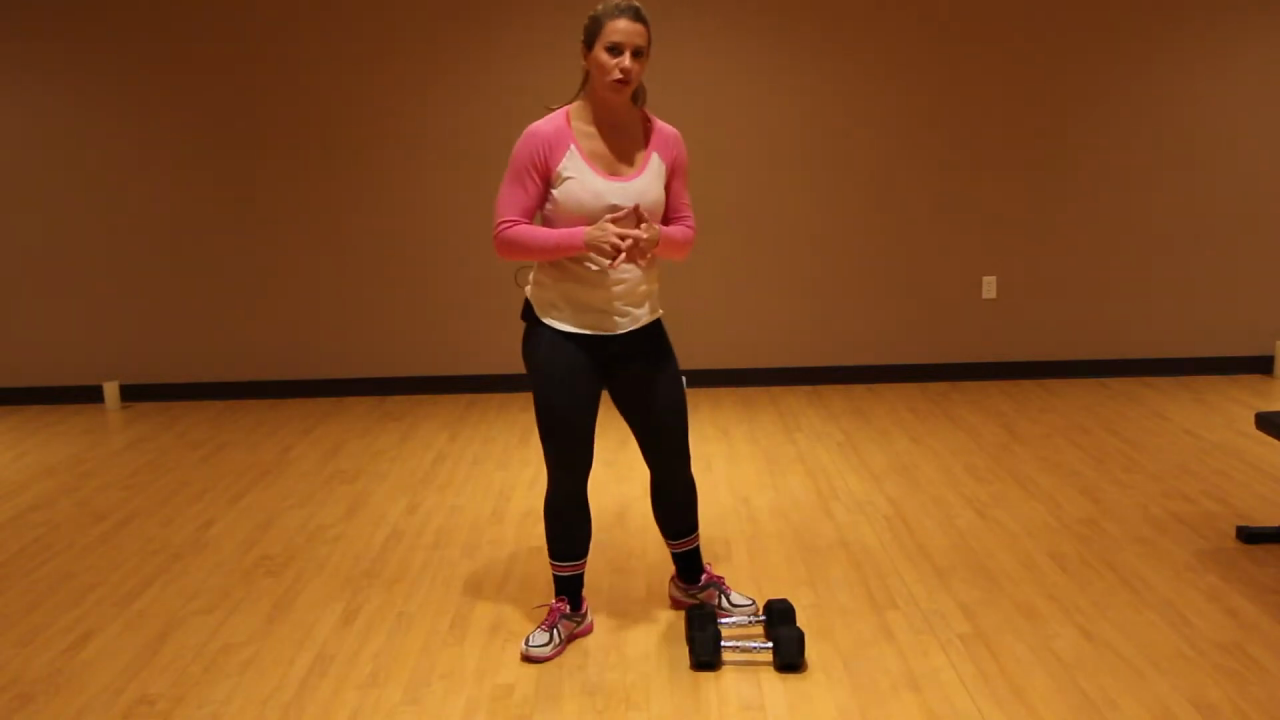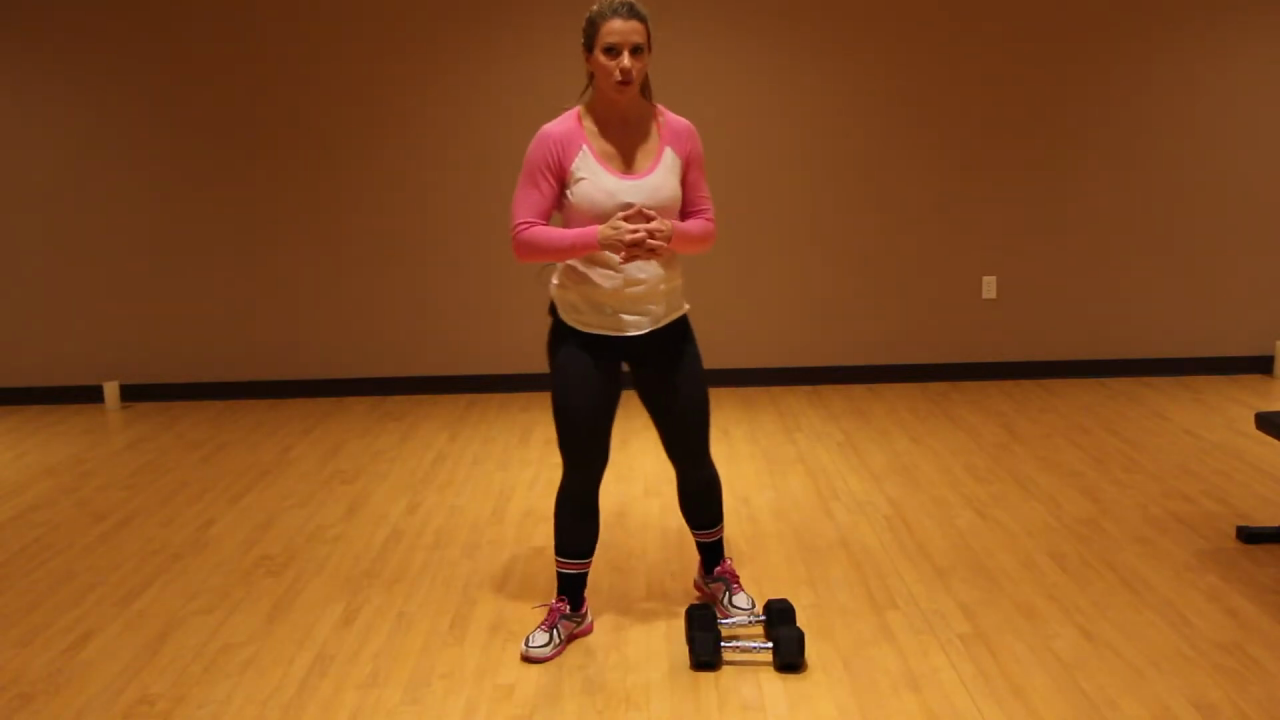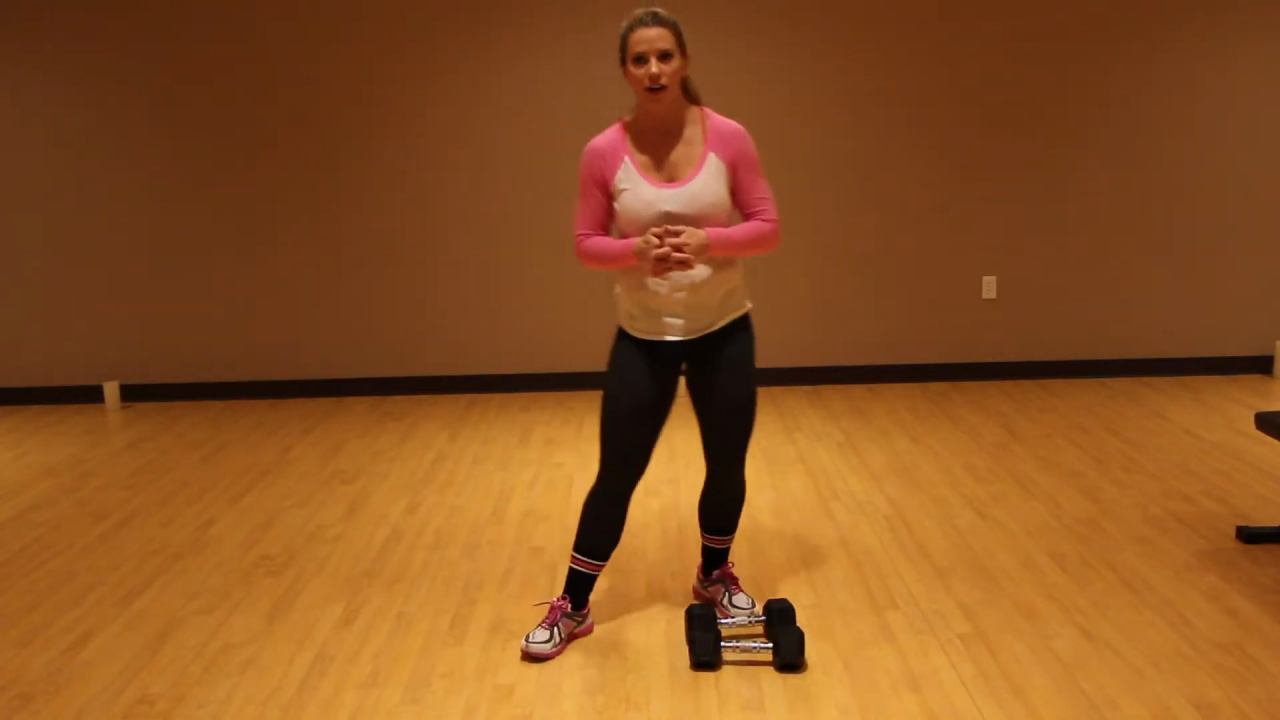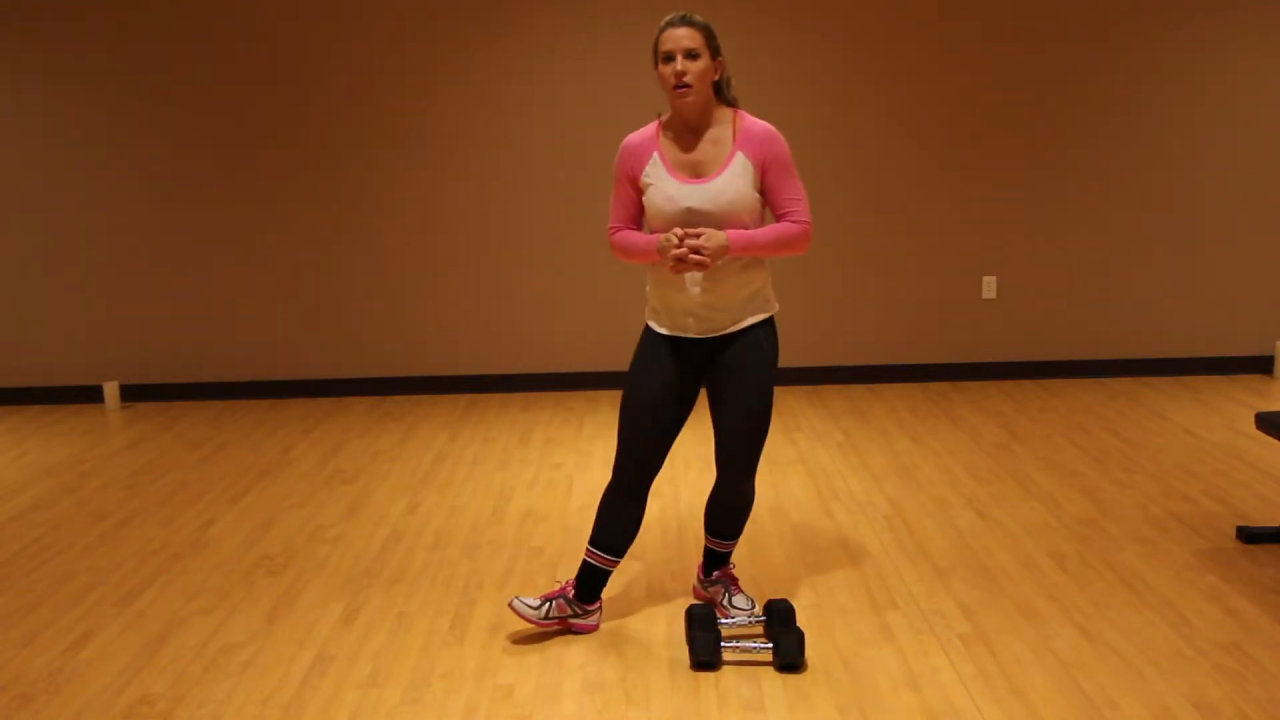
dt=0.3s
person 1, frame 1
left shoulder: (665, 141)
right shoulder: (543, 138)
left elbow: (685, 233)
right elbow: (506, 235)
left wrist: (652, 238)
right wrist: (585, 237)
left hip: (639, 328)
right hip: (560, 331)
left knee: (671, 463)
right knee: (568, 473)
left ankle: (691, 578)
right ankle: (569, 608)
person 1, frame 2
left shoulder: (679, 133)
right shoulder: (557, 139)
left elbow: (706, 226)
right elbow: (524, 238)
left wrist: (669, 233)
right wrist: (599, 235)
left hip: (664, 325)
right hip: (583, 332)
left knee: (695, 459)
right knee: (582, 472)
left ankle: (715, 571)
right ankle: (569, 608)
person 1, frame 3
left shoulder: (729, 138)
right shoulder: (603, 152)
left elbow: (768, 228)
right elbow: (586, 244)
left wrist: (706, 241)
right wrist: (636, 250)
left hip: (723, 331)
right hip: (642, 336)
left knee: (727, 466)
right knee: (617, 473)
left ankle: (714, 575)
right ankle: (572, 607)
person 1, frame 4
left shoulder: (761, 140)
right shoulder: (637, 149)
left elbow: (799, 230)
right elbow: (619, 236)
left wrist: (728, 241)
right wrist: (661, 245)
left hip: (745, 332)
right hip: (667, 334)
left knee: (738, 469)
right knee: (632, 468)
left ankle: (715, 575)
right ankle: (582, 597)
